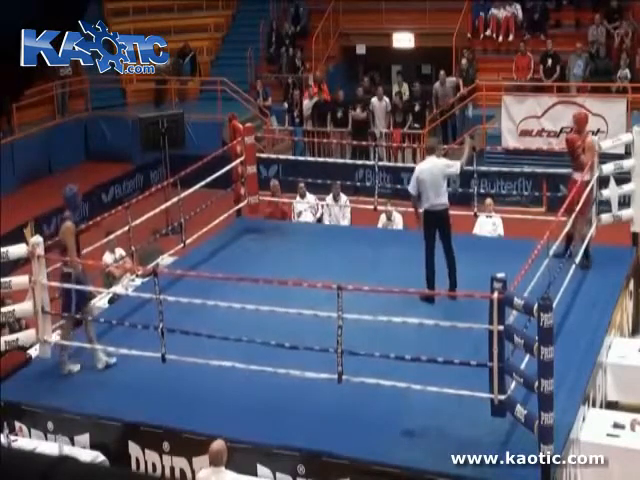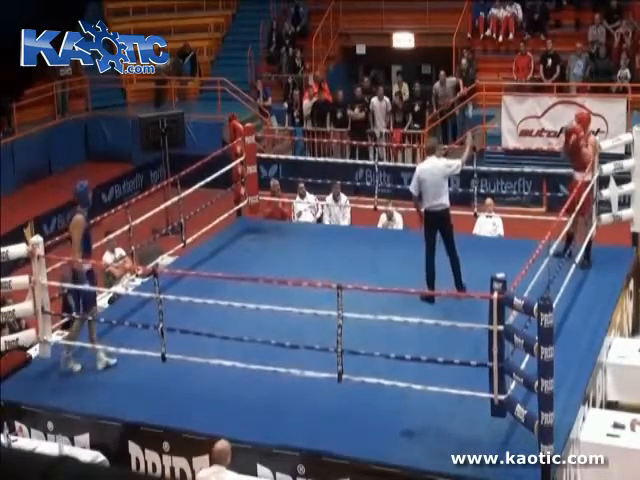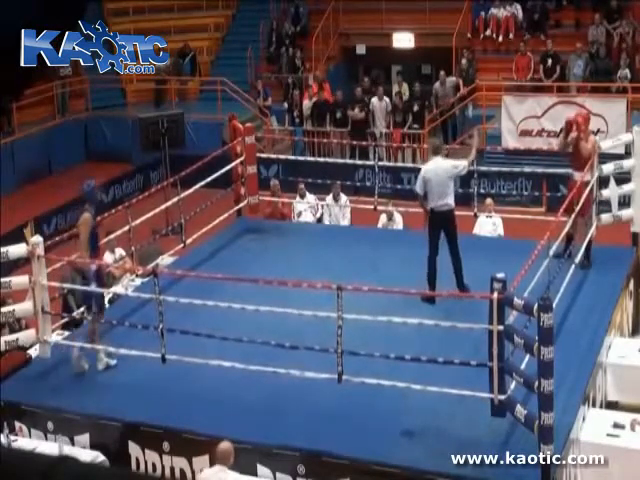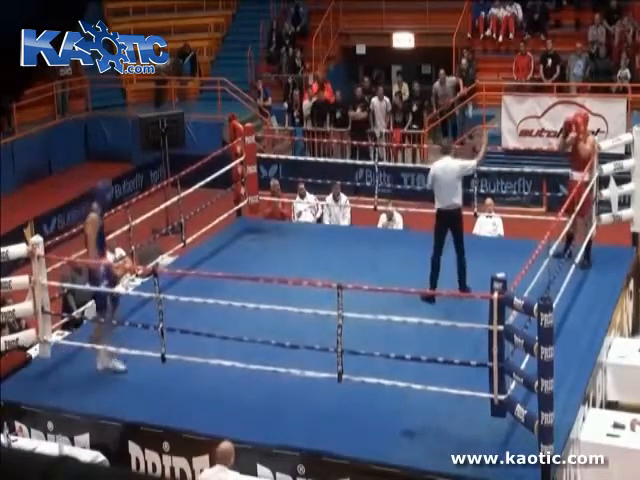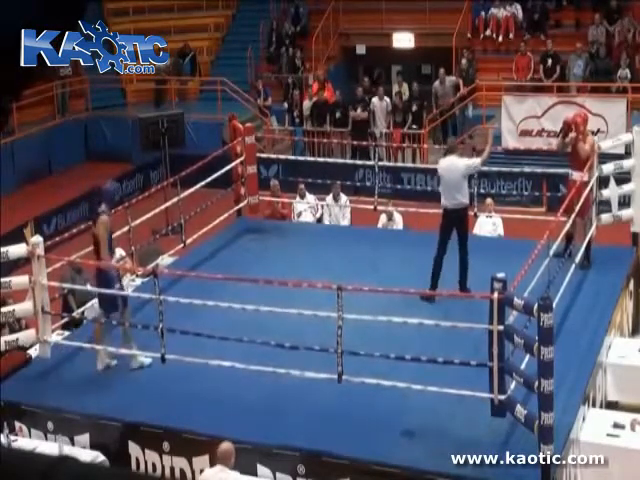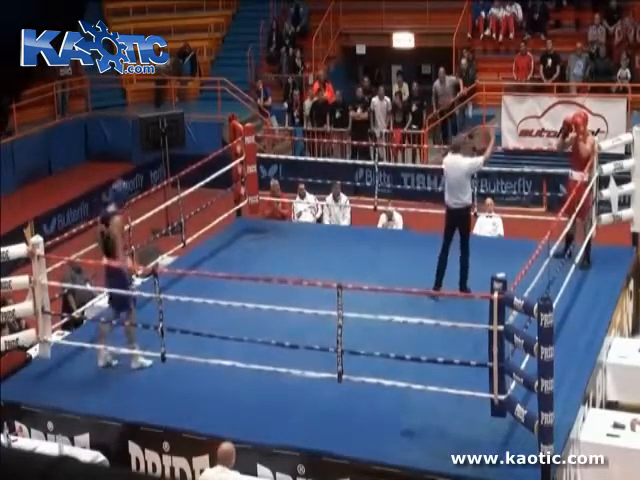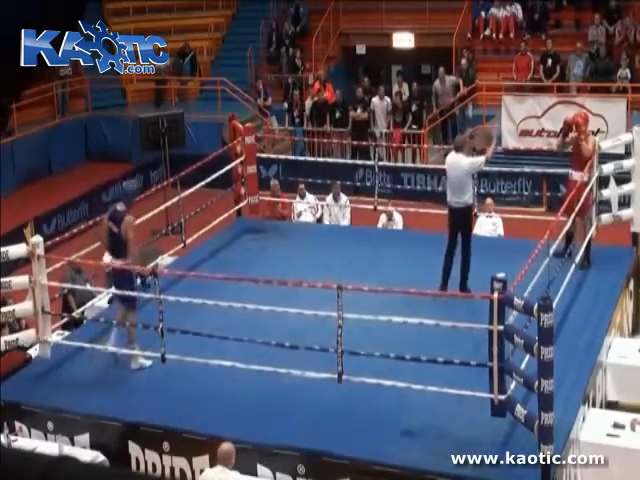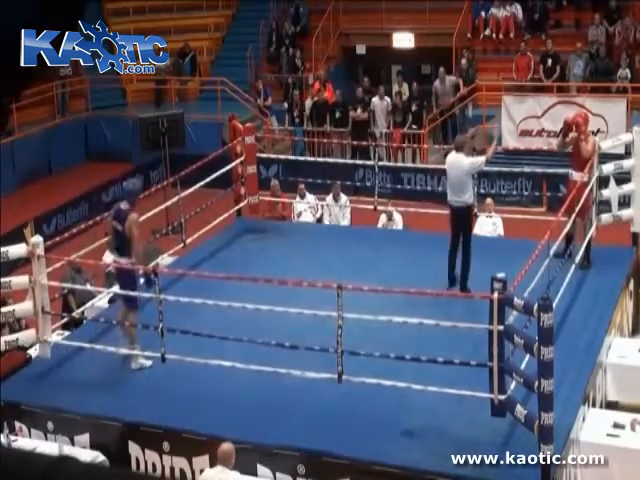
dt=0.2s
person 1, frame 1
left shoulder: (70, 220)
right shoulder: (68, 225)
right elbow: (72, 257)
right wrist: (80, 278)
left hip: (76, 273)
right hip: (72, 275)
left knee: (86, 313)
right knee: (70, 319)
left ankle: (98, 357)
right ankle: (64, 361)
person 1, frame 2
left shoulder: (84, 216)
right shoulder: (78, 219)
right elbow: (76, 252)
right wrist: (82, 278)
left hip: (87, 269)
right hip: (82, 272)
left knee: (91, 314)
right knee: (82, 317)
left ankle: (99, 357)
right ankle: (67, 355)
person 1, frame 3
left shoulder: (91, 215)
right shoulder: (86, 217)
right elbow: (83, 250)
left wrist: (102, 269)
right wrist: (90, 276)
left hip: (95, 269)
right hip: (90, 271)
left knee: (98, 314)
right knee: (95, 314)
left ankle: (100, 357)
right ankle: (79, 351)
person 1, frame 4
left shoulder: (98, 215)
right shoulder: (94, 217)
right elbow: (93, 250)
left wrist: (110, 268)
right wrist: (102, 276)
left hip: (101, 269)
right hip: (99, 271)
left knee: (102, 315)
right knee: (109, 313)
left ankle: (102, 357)
right ankle: (109, 358)
person 1, frame 5
left shoulder: (99, 215)
right shoulder: (104, 219)
right elbow: (105, 251)
right wrist: (115, 279)
left hip: (101, 270)
right hip: (108, 271)
left knee: (103, 314)
right knee: (123, 313)
left ankle: (102, 357)
right ankle: (134, 357)
person 1, frame 6
left shoulder: (104, 215)
right shoulder: (117, 219)
right elbow: (121, 250)
right wrist: (129, 272)
left hip: (109, 268)
right hip: (119, 270)
left knee: (114, 311)
right knee: (129, 312)
left ankle: (103, 354)
right ankle: (135, 358)
person 1, frame 7
left shoulder: (111, 212)
right shoulder: (128, 218)
left elbow: (105, 239)
right elbow: (132, 249)
left hip: (114, 265)
right hip: (125, 267)
left knee: (124, 305)
right knee: (131, 310)
left ankle: (113, 341)
right ankle: (134, 357)
person 1, frame 8
left shoulder: (115, 210)
right shoulder: (132, 217)
right elbow: (137, 248)
left hip: (117, 263)
right hip: (129, 265)
left knee: (126, 305)
right knee: (132, 310)
left ankle: (127, 345)
right ankle: (135, 357)
person 2, frame 1
left shoulder: (419, 168)
right shoulder: (443, 164)
left elbow: (413, 195)
right elbow: (461, 164)
left wrist: (417, 212)
right wrist: (467, 146)
left hip: (428, 213)
right hip: (443, 212)
left knee: (429, 253)
right knee: (448, 250)
left ankle: (430, 292)
right ankle: (452, 288)
person 2, frame 2
left shoulder: (420, 169)
right shoulder: (444, 164)
left elbow: (415, 196)
right elbow: (463, 161)
left wrist: (420, 212)
right wrist: (469, 143)
left hip: (429, 214)
right hip: (444, 212)
left knee: (430, 253)
right knee: (451, 251)
left ankle: (430, 292)
right ankle: (459, 286)
person 2, frame 3
left shoulder: (426, 169)
right shoulder: (450, 165)
left elbow: (420, 194)
right elbow: (469, 161)
right wrist: (475, 143)
left hip: (434, 214)
right hip: (448, 213)
left knee: (433, 254)
right knee: (455, 251)
left ankle: (431, 292)
right ankle: (461, 286)
person 2, frame 4
left shoulder: (435, 167)
right shoulder: (458, 165)
left elbow: (430, 186)
right elbow: (478, 160)
right wrist: (484, 142)
left hip: (441, 213)
right hip: (455, 212)
left knee: (437, 253)
right knee: (460, 251)
left ankle: (432, 291)
right ankle: (462, 286)
person 2, frame 5
left shoulder: (442, 164)
right shoulder: (464, 164)
right elbow: (483, 158)
left wrist: (452, 145)
right wrist: (490, 140)
left hip: (447, 211)
right hip: (461, 211)
left knee: (440, 251)
right knee: (463, 250)
left ankle: (432, 290)
right ankle: (463, 287)
person 2, frame 6
left shoulder: (447, 160)
right shoulder: (467, 163)
left elbow: (453, 150)
right elbow: (485, 157)
left wrist: (463, 138)
right wrist: (492, 139)
left hip: (450, 210)
right hip: (464, 210)
left knee: (444, 249)
right knee: (464, 249)
left ankle: (437, 286)
right ankle: (463, 286)
person 2, frame 7
left shoulder: (449, 159)
right shoulder: (468, 163)
left elbow: (457, 148)
right elbow: (487, 156)
left wrist: (466, 136)
right wrist: (494, 139)
left hip: (452, 208)
right hip: (465, 209)
left knee: (450, 246)
right knee: (465, 249)
left ankle: (444, 284)
right ankle: (463, 286)
person 2, frame 8
left shoulder: (449, 158)
right shoulder: (468, 163)
left elbow: (459, 148)
right elbow: (488, 156)
left wrist: (468, 136)
right wrist: (495, 139)
left hip: (453, 207)
right hip: (465, 209)
left knee: (453, 244)
right knee: (466, 248)
left ankle: (452, 280)
right ankle: (463, 286)
person 3, frame 1
left shoulder: (589, 140)
right shoulder: (575, 138)
left elbow: (587, 164)
left wrist: (578, 149)
right wrist: (569, 147)
left hip: (584, 181)
right hip: (574, 179)
left knee: (583, 219)
right knee: (571, 216)
left ankle: (586, 257)
right ankle: (567, 250)
person 3, frame 2
left shoulder: (591, 139)
right shoulder: (575, 138)
left elbow: (588, 158)
right elbow: (564, 154)
left wrist: (581, 140)
right wrist: (567, 139)
left hip: (586, 181)
right hip: (575, 179)
left knee: (585, 219)
right knee: (572, 216)
left ankle: (587, 257)
right ankle: (567, 249)
person 3, frame 3
left shoulder: (591, 139)
right shoulder: (574, 136)
left elbow: (586, 153)
right elbow: (561, 149)
left wrist: (581, 134)
right wrist: (566, 133)
left hip: (585, 181)
right hip: (574, 179)
left knee: (585, 219)
left ankle: (587, 257)
right ankle: (567, 250)
person 3, frame 4
left shoulder: (590, 139)
right shoulder: (573, 137)
left elbow: (584, 153)
right elbow: (561, 149)
left wrist: (580, 135)
right wrist: (565, 133)
left hip: (584, 181)
right hip: (573, 179)
left knee: (584, 219)
right knee: (571, 215)
left ankle: (587, 257)
right ankle: (567, 249)
person 3, frame 5
left shoulder: (589, 139)
right shoulder: (573, 137)
left elbow: (583, 154)
right elbow: (560, 148)
left wrist: (580, 136)
right wrist: (564, 133)
left hip: (584, 181)
right hip: (573, 179)
left knee: (584, 219)
left ankle: (587, 257)
right ankle: (567, 249)
person 3, frame 6
left shoulder: (589, 139)
right shoulder: (573, 137)
left elbow: (584, 153)
right elbow: (560, 148)
left wrist: (580, 135)
right wrist: (564, 133)
left hip: (584, 181)
right hip: (573, 179)
left knee: (584, 219)
right knee: (571, 216)
left ankle: (587, 257)
right ankle: (567, 249)
person 3, frame 7
left shoulder: (591, 139)
right shoulder: (574, 137)
left elbow: (587, 153)
right elbow: (560, 147)
left wrist: (582, 135)
right wrist: (565, 132)
left hip: (584, 181)
right hip: (573, 179)
left knee: (584, 219)
left ankle: (587, 257)
right ankle: (567, 249)
person 3, frame 8
left shoulder: (590, 139)
right shoulder: (574, 137)
left elbow: (586, 154)
right elbow: (560, 147)
left wrist: (582, 135)
right wrist: (565, 132)
left hip: (584, 181)
right hip: (573, 179)
left knee: (584, 219)
right knee: (571, 216)
left ankle: (587, 257)
right ankle: (567, 249)
